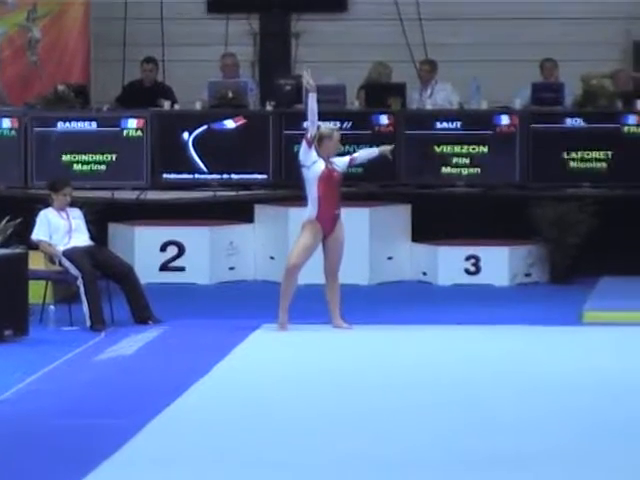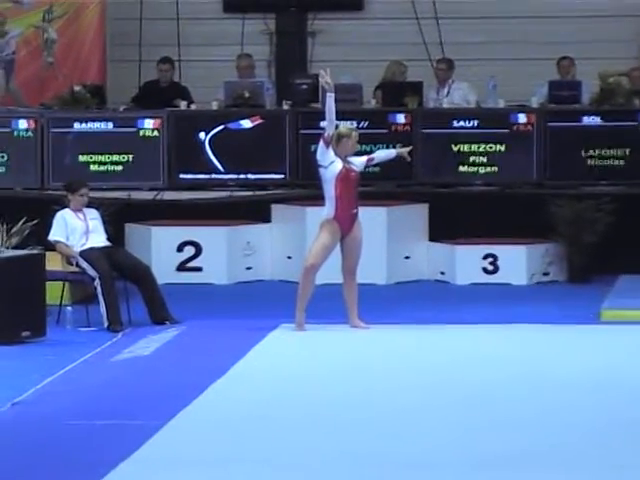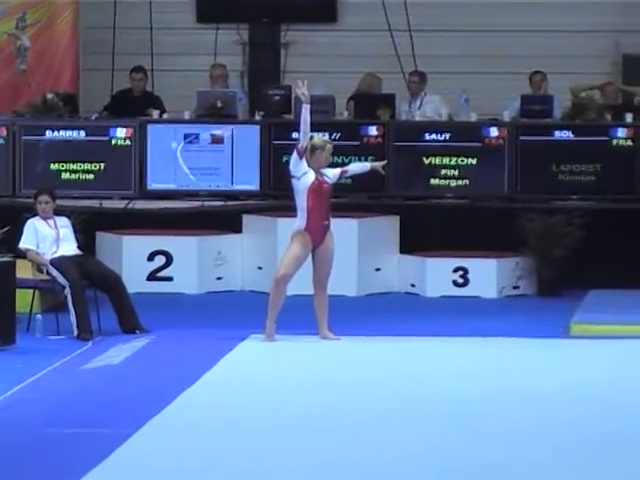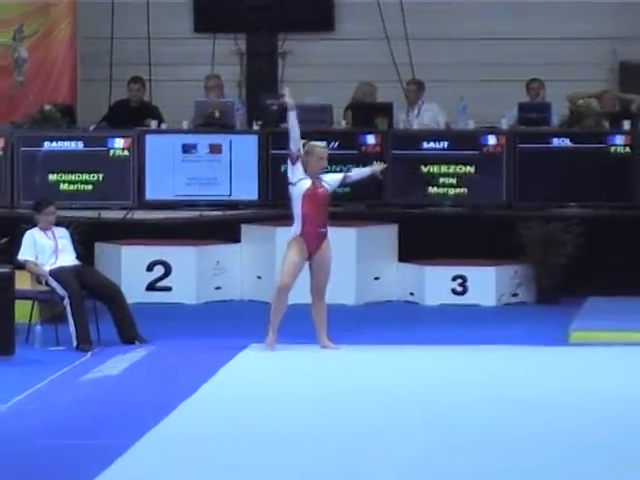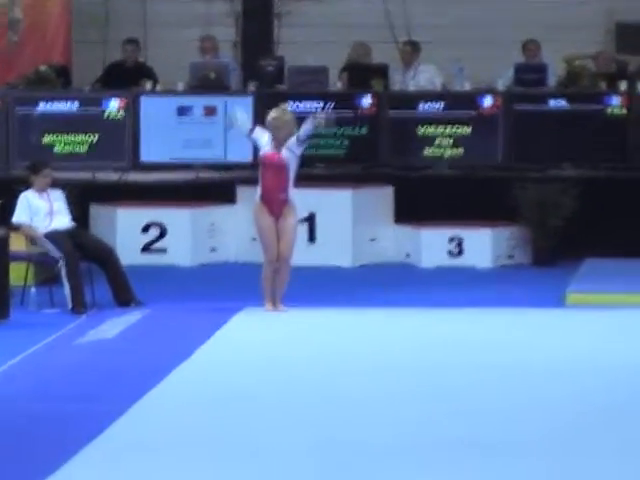
dt=1s
person 1, frame 1
left shoulder: (336, 163)
right shoulder: (309, 157)
left elbow: (359, 155)
right elbow: (312, 124)
left wrist: (380, 150)
right wrist: (312, 92)
left hip: (335, 223)
right hip: (314, 223)
left knee: (332, 273)
right knee: (292, 266)
left ankle: (336, 318)
right ankle: (282, 316)
person 1, frame 2
left shoulder: (354, 162)
right shoulder: (326, 157)
left elbow: (376, 156)
right elbow: (330, 124)
left wrist: (398, 151)
right wrist: (330, 92)
left hip: (353, 223)
right hip: (333, 222)
left knee: (350, 272)
right knee: (310, 265)
left ankle: (354, 318)
right ankle: (299, 316)
person 1, frame 3
left shoulder: (327, 174)
right shoulder: (299, 168)
left elbow: (350, 169)
right elbow: (303, 136)
left wrist: (373, 165)
right wrist: (306, 104)
left hip: (325, 234)
right hip: (304, 234)
left knee: (321, 283)
right knee: (281, 276)
left ankle: (324, 330)
right ankle: (270, 327)
person 1, frame 4
left shoulder: (326, 180)
right shoulder: (296, 175)
left elbow: (350, 174)
right elbow: (294, 143)
left wrist: (372, 169)
right wrist: (292, 110)
left hip: (321, 242)
right hip: (299, 241)
left knee: (319, 292)
right knee: (283, 285)
left ankle: (322, 338)
right ankle: (272, 334)
person 1, frame 5
left shoulder: (294, 144)
right shoulder: (264, 138)
left elbow: (304, 133)
right elbow: (250, 127)
left wrist: (314, 121)
right wrist: (236, 117)
left hip: (286, 207)
right hip: (264, 206)
left knee: (285, 256)
right knee: (271, 256)
left ankle: (279, 300)
right ankle: (269, 300)
person 2, frame 1
left shoulder: (76, 212)
right shoulder: (45, 215)
right elbow: (42, 244)
left wrist: (92, 247)
right wrist: (59, 255)
left hip: (90, 248)
right hip: (69, 251)
left knee: (125, 269)
right knee: (88, 273)
left ankle: (143, 314)
right ankle: (96, 321)
person 2, frame 2
left shoulder: (93, 213)
right shoulder: (62, 216)
right elbow: (59, 245)
left wrist: (109, 246)
right wrist: (77, 256)
left hip: (107, 248)
right hip: (86, 252)
left knee: (142, 270)
right knee: (105, 273)
left ankle: (160, 315)
right ankle: (113, 321)
person 2, frame 3
left shoulder: (64, 221)
right shoulder: (32, 224)
right elbow: (30, 254)
left wrist: (80, 255)
right wrist: (48, 264)
left hip: (78, 257)
right hip: (56, 260)
left knee: (113, 279)
right knee: (75, 282)
left ankle: (130, 324)
right ankle: (83, 330)
person 2, frame 4
left shoulder: (63, 231)
right shoulder: (31, 235)
right elbow: (29, 264)
left wrist: (79, 267)
right wrist: (46, 275)
left hip: (77, 267)
right hip: (55, 271)
left knee: (112, 289)
right knee: (74, 292)
left ankle: (130, 334)
right ankle: (82, 341)
person 2, frame 5
left shoulder: (58, 193)
right shoulder: (26, 197)
right elbow: (23, 227)
left wrist: (73, 228)
right wrist: (40, 237)
left hip: (71, 230)
right hip: (50, 234)
left knee: (106, 252)
right knee: (69, 254)
left ankle: (125, 297)
right ankle: (77, 303)
